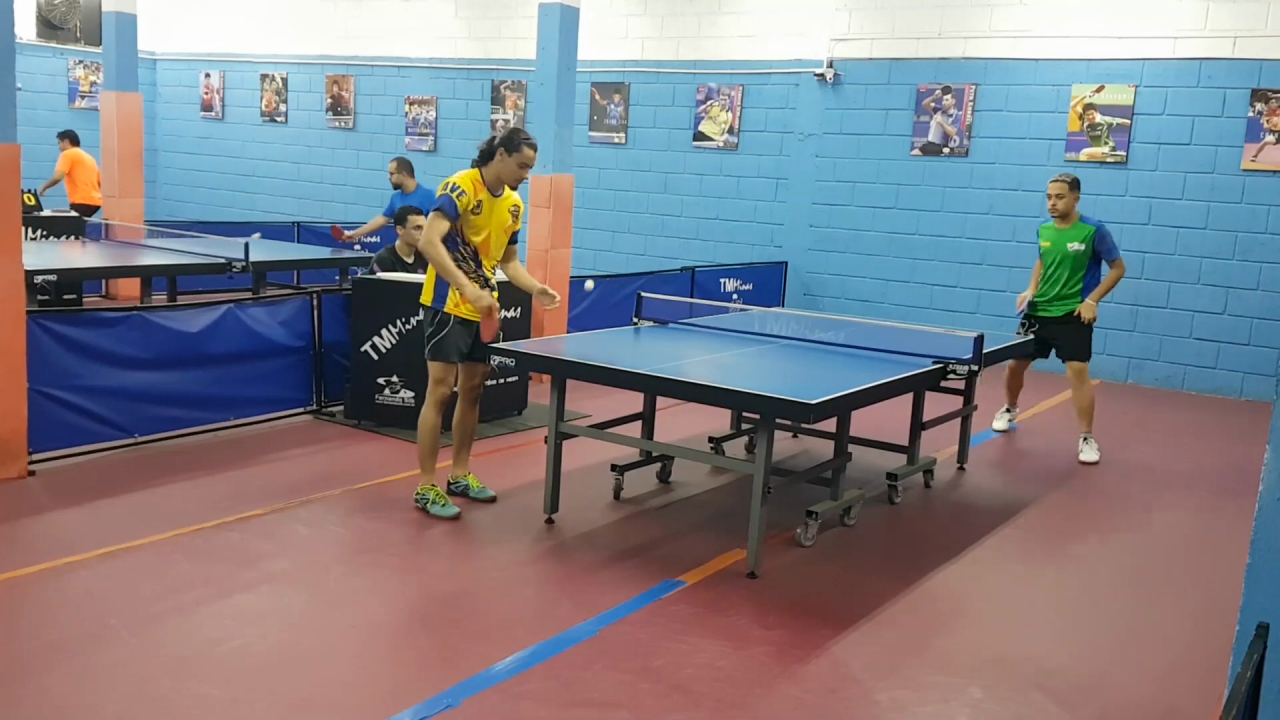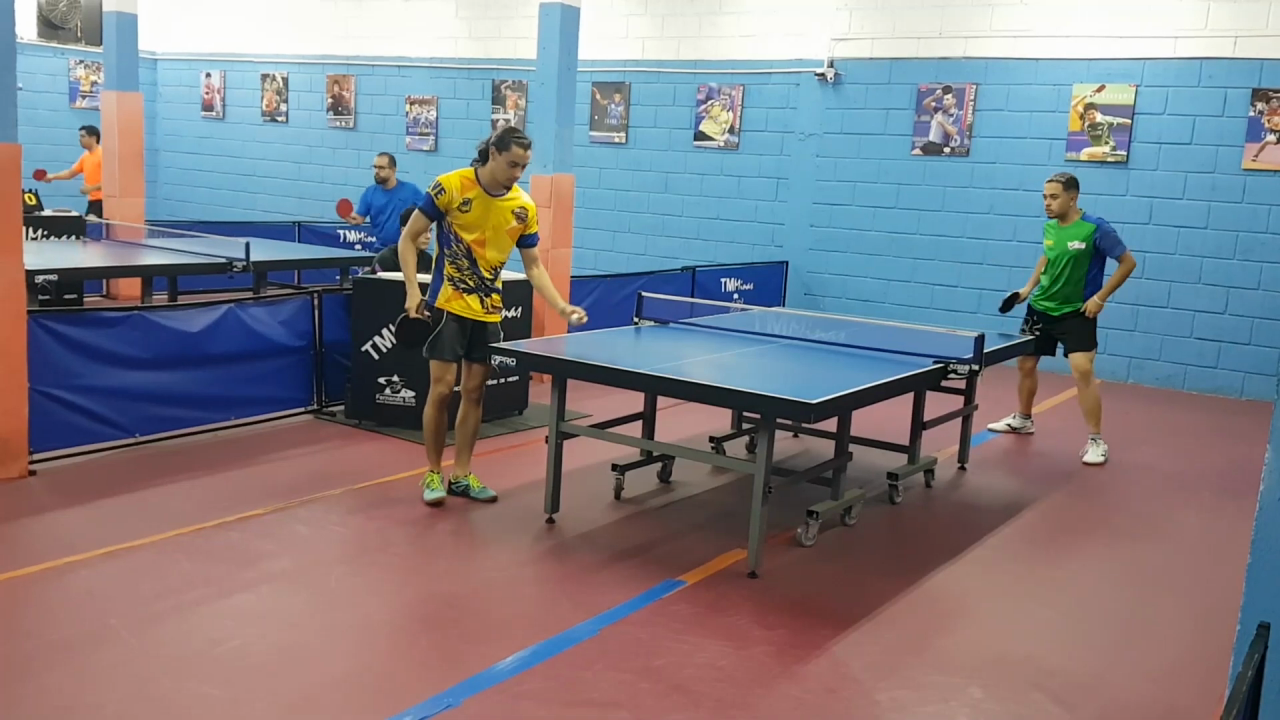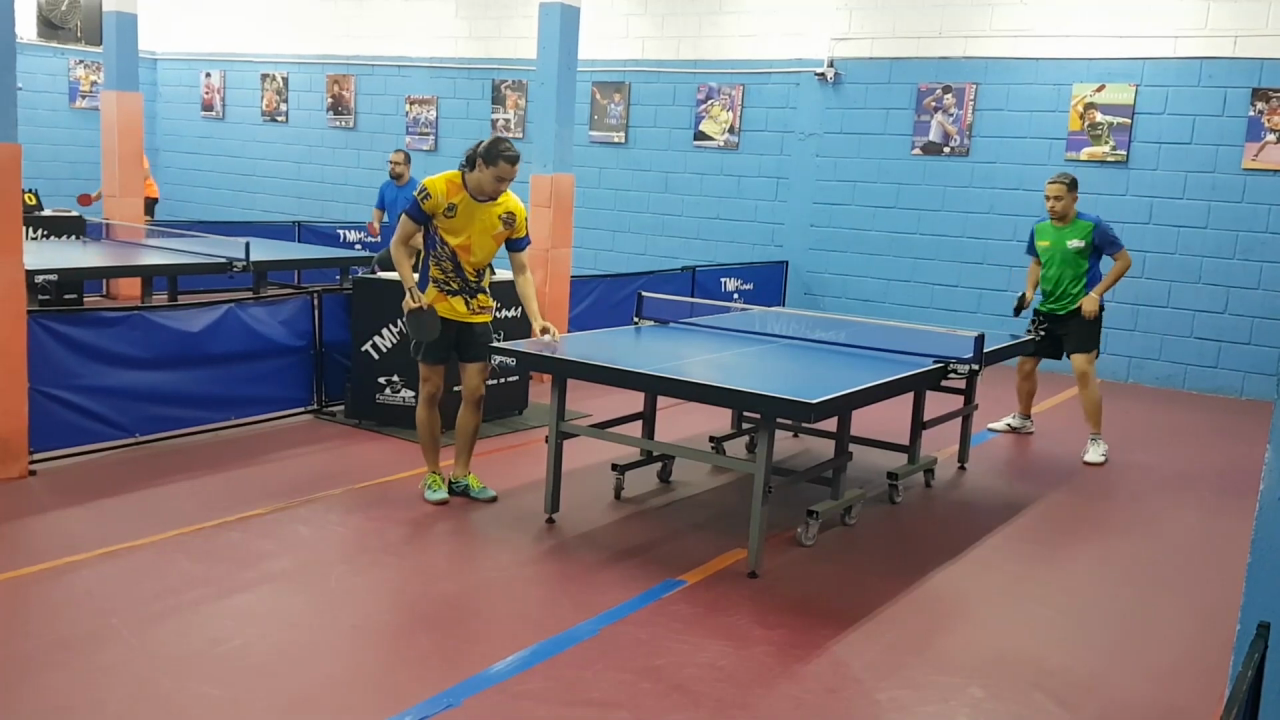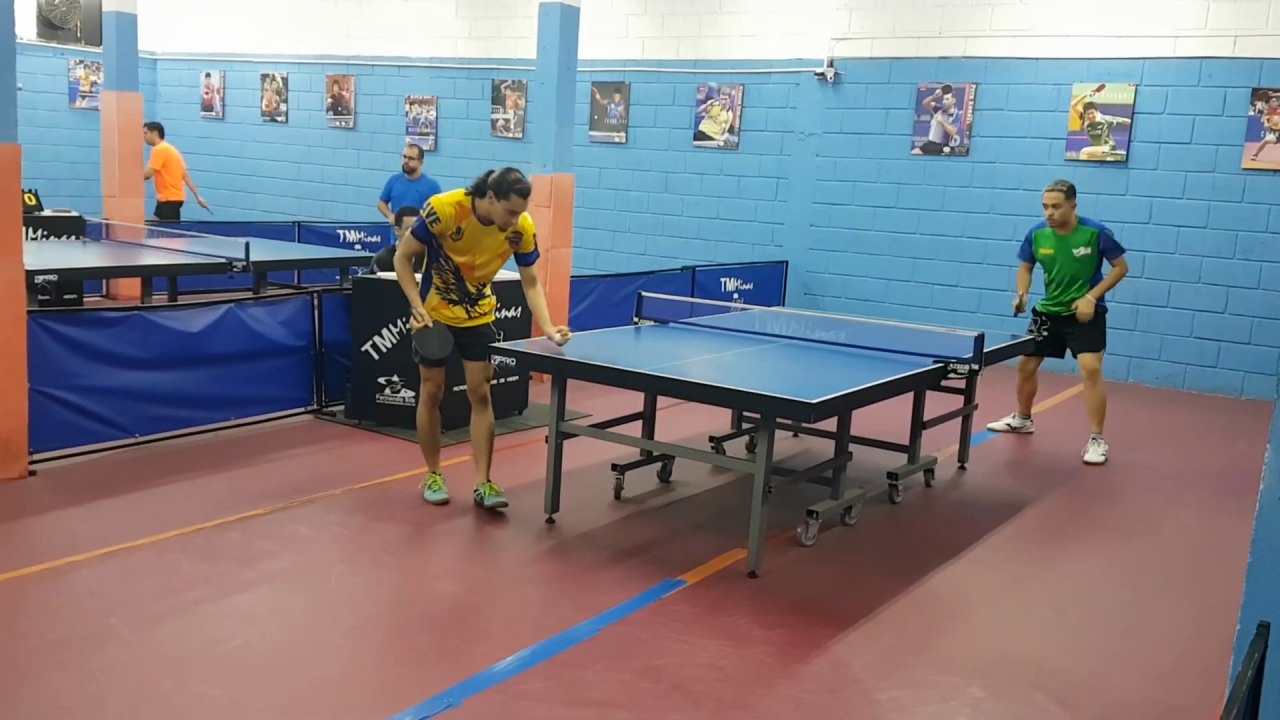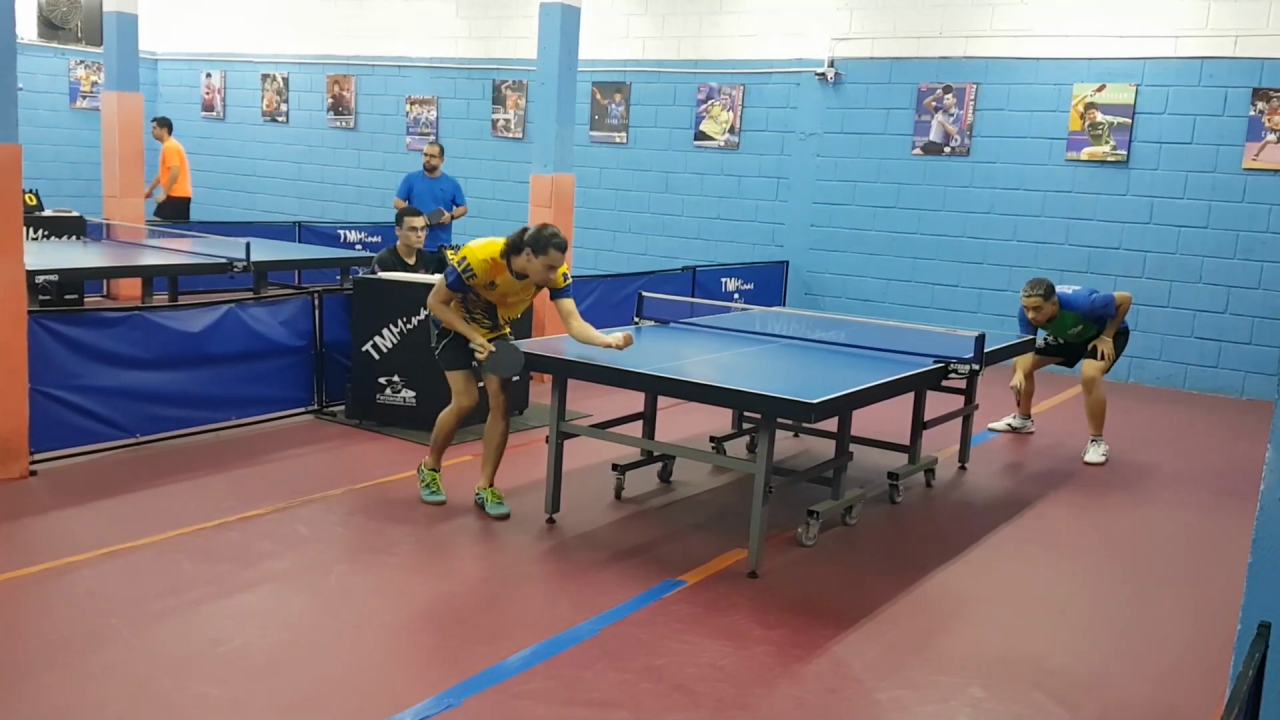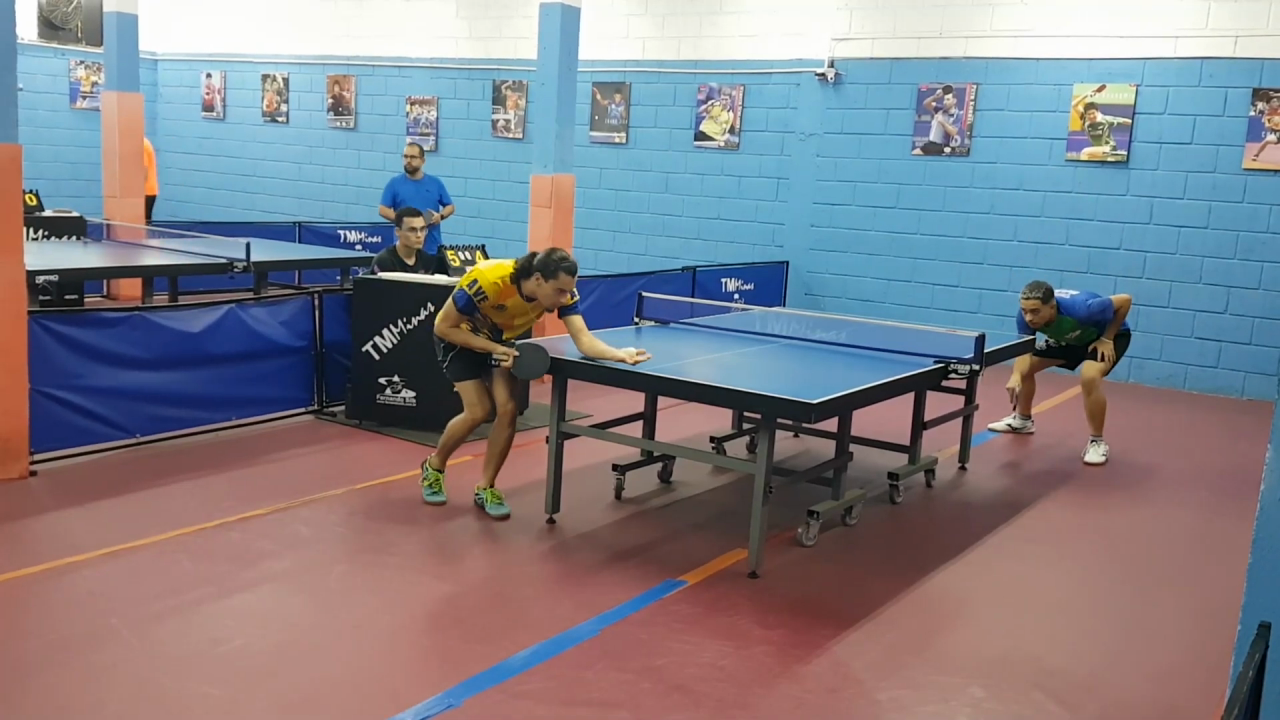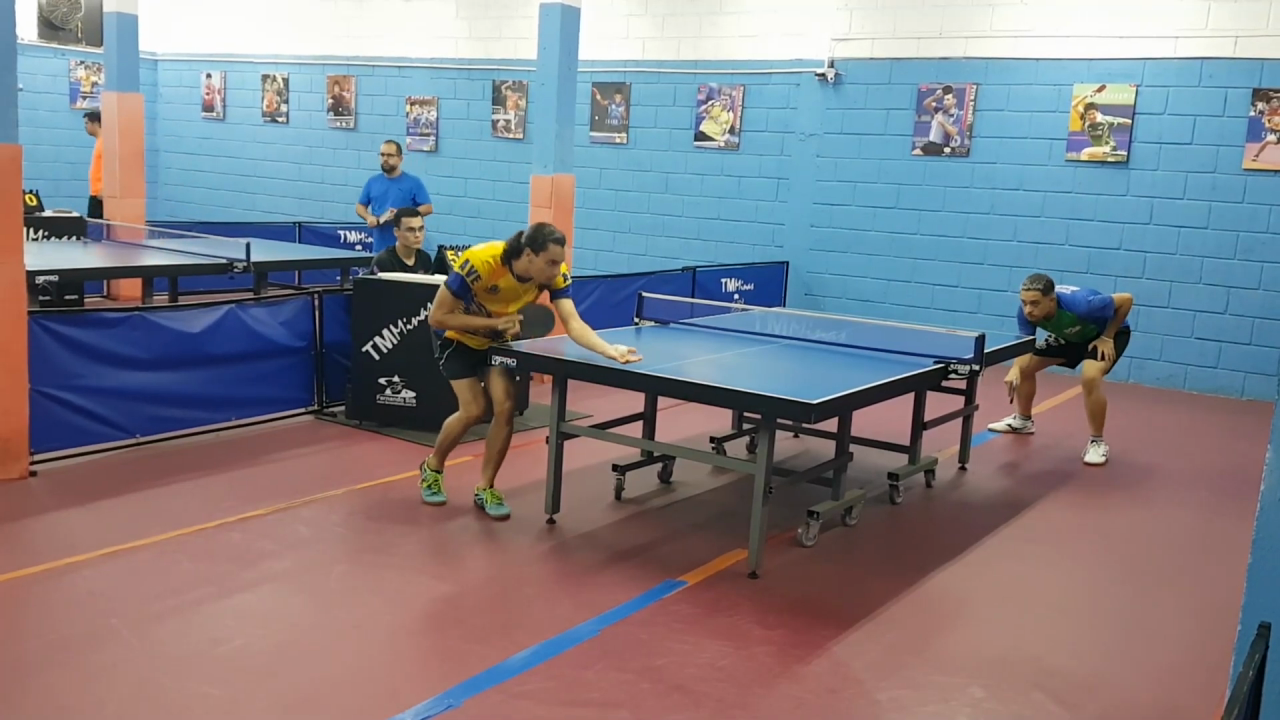
dt=0.5s
person 1, frame 1
left shoulder: (514, 204)
right shoulder: (459, 188)
right elbow: (429, 243)
left wrist: (535, 288)
right wrist: (467, 288)
left hip: (484, 310)
right hip: (448, 305)
left knee: (472, 391)
right knee: (440, 391)
left ankle: (460, 475)
right ankle: (426, 487)
person 1, frame 2
left shoulder: (524, 207)
right shoulder: (449, 186)
left elbow: (533, 266)
right elbow: (408, 239)
left wrist: (561, 305)
right wrist: (412, 289)
left hip: (489, 311)
right hip: (445, 306)
left knee: (474, 392)
right knee: (441, 389)
left ankle: (462, 474)
right ankle: (433, 473)
person 1, frame 3
left shoulder: (513, 210)
right shoulder: (436, 189)
left elbow: (521, 270)
right elbow: (399, 243)
left wrist: (535, 318)
right wrist: (411, 288)
left hip: (477, 313)
right hip: (434, 309)
left knee: (475, 394)
right knee: (431, 391)
left ankle: (461, 475)
right ankle: (433, 474)
person 1, frame 4
left shoulder: (522, 228)
right shoulder: (443, 208)
left elbow: (531, 284)
right elbow: (402, 258)
left wrist: (548, 326)
right wrist: (418, 307)
left hip: (480, 317)
right hip: (435, 315)
left knee: (481, 394)
right knee: (432, 394)
left ankle: (483, 483)
right ankle: (433, 475)
person 1, frame 5
left shoulder: (554, 271)
right shoulder: (478, 258)
left elbow: (573, 322)
right elbow: (436, 302)
left wrist: (607, 340)
right wrist: (473, 337)
left hip: (496, 330)
right hip: (456, 326)
left knee: (501, 401)
right knee: (465, 401)
left ankle: (486, 487)
right ankle: (429, 467)
person 1, frame 6
left shoulder: (562, 291)
right shoulder: (487, 281)
left elbow: (584, 339)
right elbow: (444, 327)
left wrist: (619, 354)
right wrist: (493, 348)
left hip: (499, 342)
right hip: (458, 339)
left knee: (507, 409)
right knee: (478, 411)
left ankle: (485, 488)
right ankle: (433, 467)
person 1, frame 7
left shoulder: (554, 273)
right shoulder: (479, 263)
left elbow: (573, 324)
right elbow: (437, 317)
left wrist: (610, 350)
right wrist: (495, 323)
left hip: (496, 339)
right hip: (456, 336)
left knee: (505, 408)
right knee: (473, 410)
left ankle: (485, 488)
right ankle: (431, 468)
person 2, frame 1
left shoulder: (1094, 231)
right shoulder: (1044, 230)
left elbow: (1118, 268)
left wrist: (1092, 300)
right wrist: (1031, 289)
left hip: (1073, 314)
right hip: (1038, 311)
left knee: (1078, 371)
right knee: (1015, 364)
left ankle: (1087, 438)
right ankle: (1009, 409)
person 2, frame 2
left shoulder: (1096, 229)
right shoulder: (1048, 228)
left elbow: (1128, 263)
left wrist: (1100, 297)
right wrist: (1029, 286)
left hip: (1078, 312)
right hip: (1041, 309)
left knee: (1082, 370)
right knee: (1025, 364)
left ankle: (1096, 440)
right ankle: (1023, 419)
person 2, frame 3
left shoulder: (1093, 227)
right shoulder: (1039, 229)
left elbow: (1124, 260)
left wrist: (1096, 293)
right wrist: (1029, 290)
left hip: (1081, 312)
right hip: (1047, 311)
left knee: (1083, 371)
right knee: (1025, 365)
left ankle: (1097, 440)
right ankle: (1023, 419)
person 2, frame 4
left shoulder: (1096, 232)
right shoulder: (1036, 234)
left elbow: (1121, 266)
right elbow: (1025, 267)
left wrist: (1092, 296)
right wrist: (1020, 294)
left hip: (1086, 313)
right hip: (1048, 312)
left knee: (1091, 369)
right knee: (1026, 366)
left ankle: (1097, 440)
right ankle: (1022, 419)
person 2, frame 5
left shoulder: (1081, 303)
right shoulder: (1028, 313)
left elbow: (1125, 299)
left wrist: (1106, 337)
right wrist: (1019, 375)
left hip: (1108, 333)
right hip: (1070, 337)
left knee: (1090, 375)
right knee: (1023, 366)
left ankle: (1097, 441)
right ankle: (1023, 419)
person 2, frame 6
left shoulder: (1079, 310)
right shoulder: (1026, 315)
left elbow: (1125, 300)
right elbow: (1025, 353)
left wrist: (1107, 339)
right wrist: (1016, 376)
left hip: (1109, 335)
right hip: (1069, 337)
left knee: (1089, 377)
right knee: (1025, 367)
left ankle: (1097, 442)
right ankle: (1023, 420)
person 2, frame 7
left shoulder: (1080, 306)
right shoulder: (1026, 311)
left elbow: (1126, 299)
left wrist: (1107, 337)
right wrist: (1015, 369)
left hip: (1108, 333)
right hip: (1070, 335)
left knee: (1090, 376)
right knee: (1025, 368)
left ankle: (1097, 442)
right ankle: (1023, 420)
